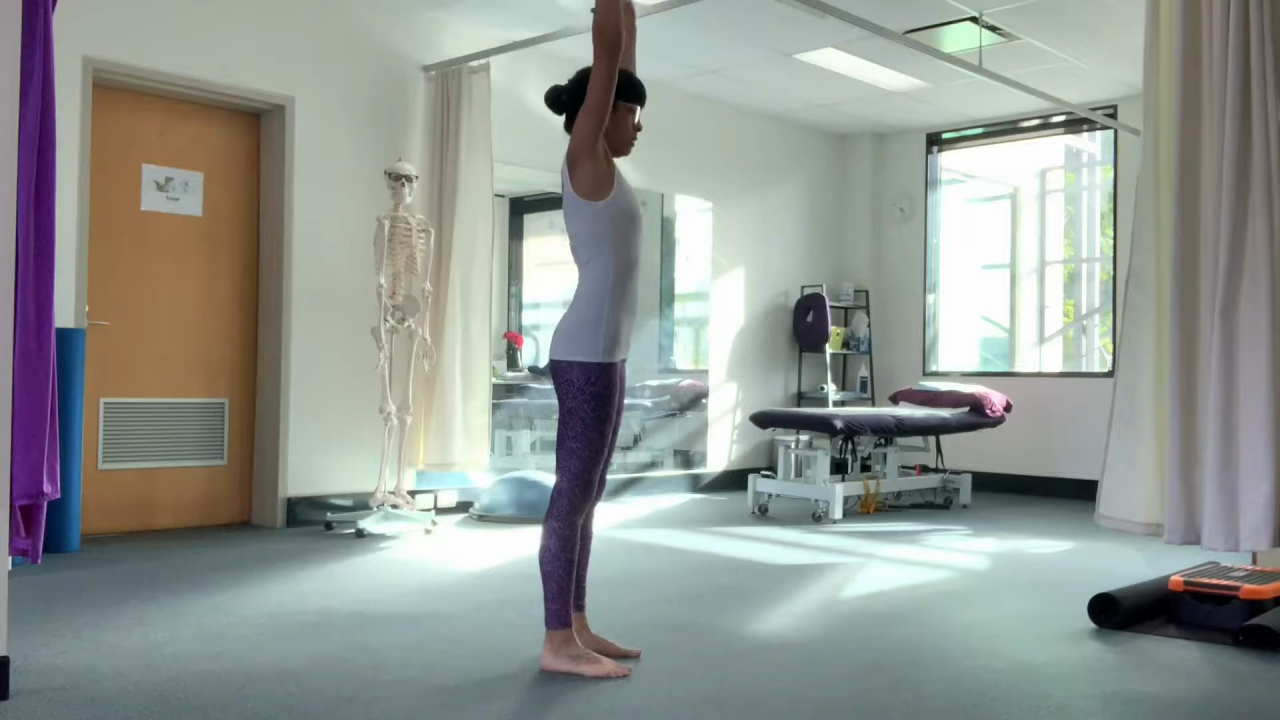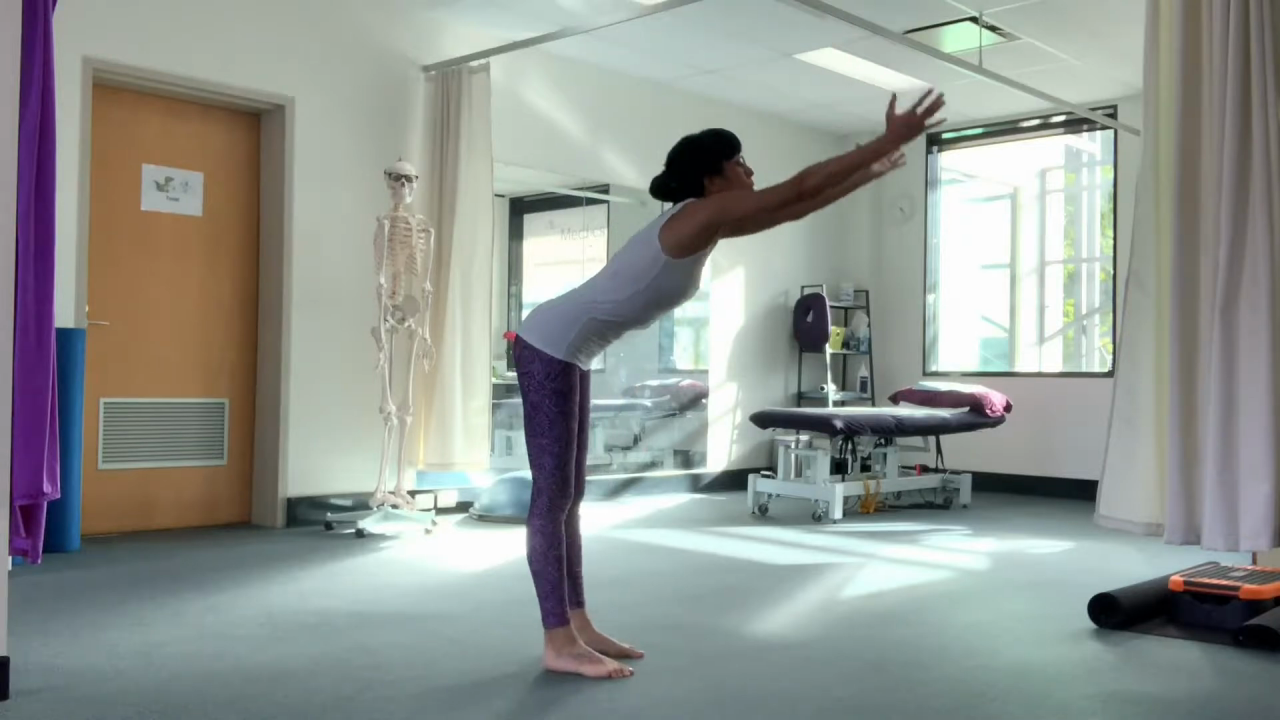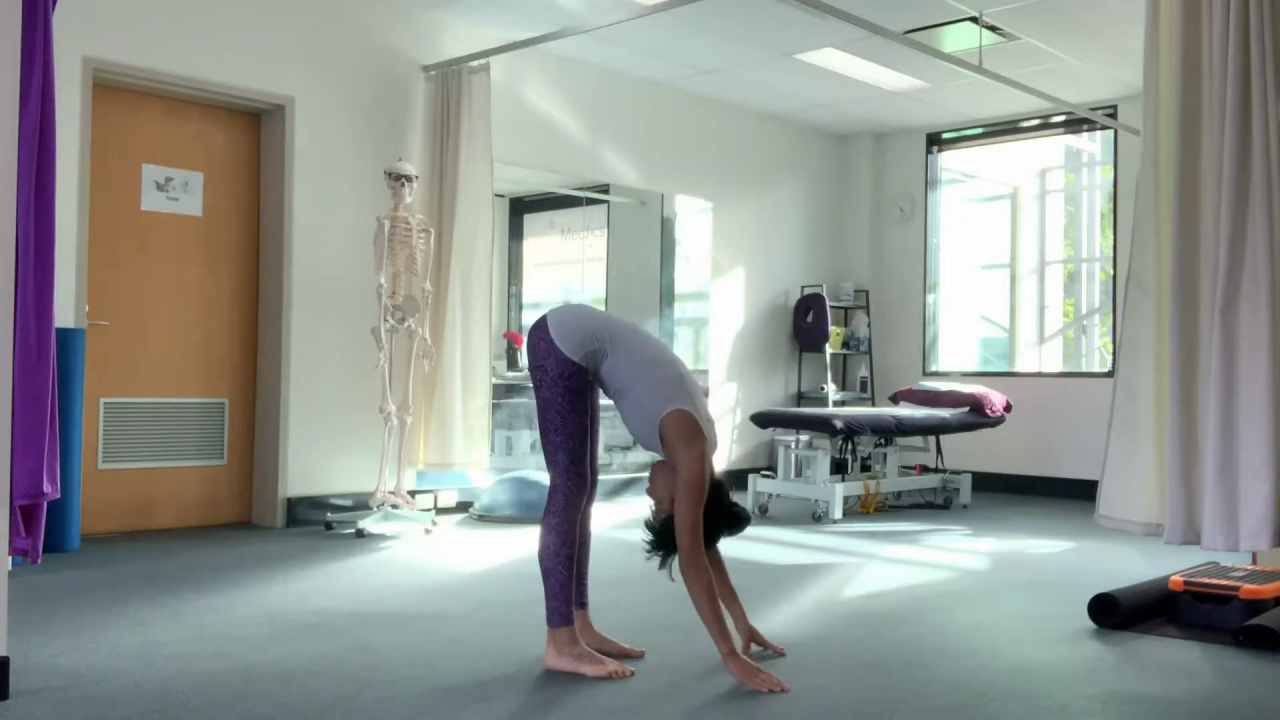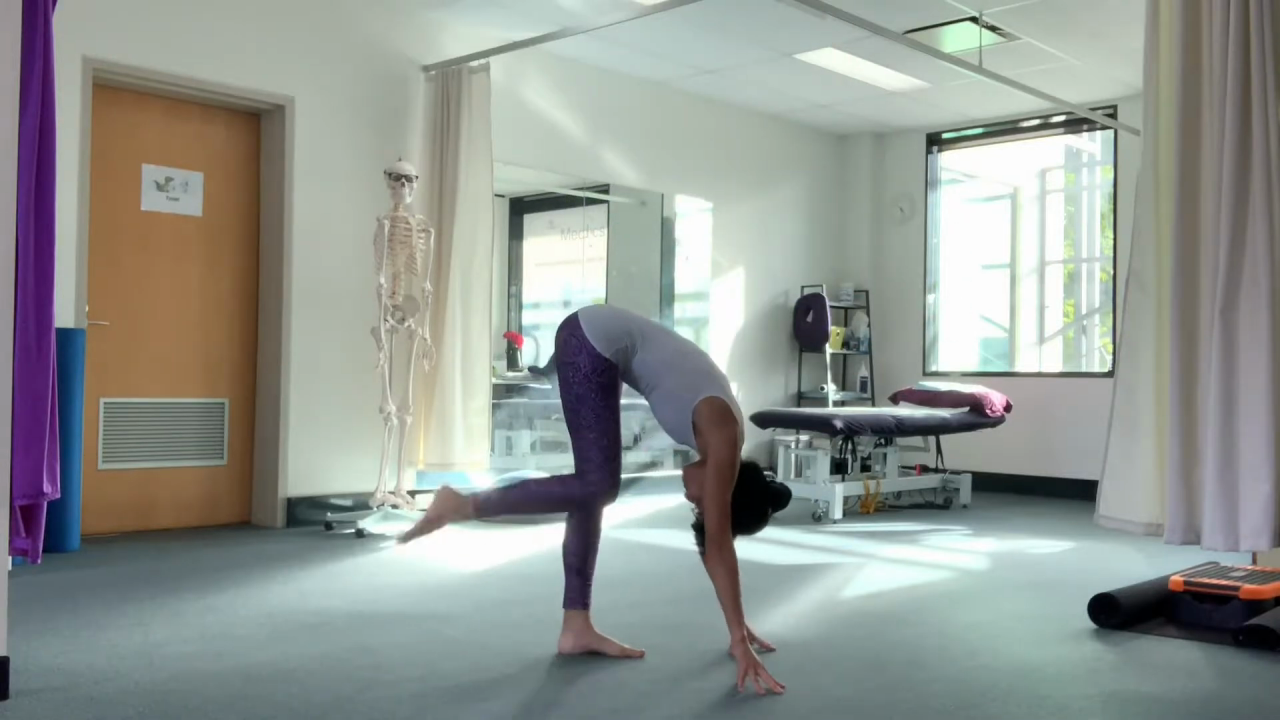
dt=1s
person 1, frame 1
left shoulder: (597, 166)
right shoulder: (585, 158)
left elbow: (617, 57)
right elbow: (606, 55)
left hip: (600, 353)
right hip: (588, 353)
left knee: (585, 496)
right knee: (573, 496)
left ankle: (576, 628)
right ankle: (558, 644)
person 1, frame 2
left shoulder: (704, 225)
right shoulder: (698, 217)
left elbow: (795, 202)
right elbow: (798, 193)
left wrist: (869, 166)
right wrist: (887, 141)
left hip: (566, 350)
right hip: (549, 347)
left knee: (568, 499)
right knee: (554, 498)
left ankle: (576, 624)
right ankle: (558, 643)
person 1, frame 3
left shoulder: (693, 445)
right shoulder: (692, 452)
left elbow: (703, 548)
right elbow: (692, 561)
left wrist: (743, 623)
right wrist: (731, 656)
left hip: (576, 344)
right hip: (565, 341)
left knee: (581, 491)
right knee: (571, 492)
left ankle: (579, 627)
right ankle: (561, 645)
person 1, frame 4
left shoulder: (719, 438)
right shoulder: (723, 438)
left elbow: (717, 540)
right elbow: (717, 542)
left wrist: (738, 628)
right wrist: (738, 640)
left hip: (598, 343)
right hip: (592, 340)
left knee: (592, 491)
right knee: (598, 487)
left ankle: (577, 628)
right ankle: (464, 505)
